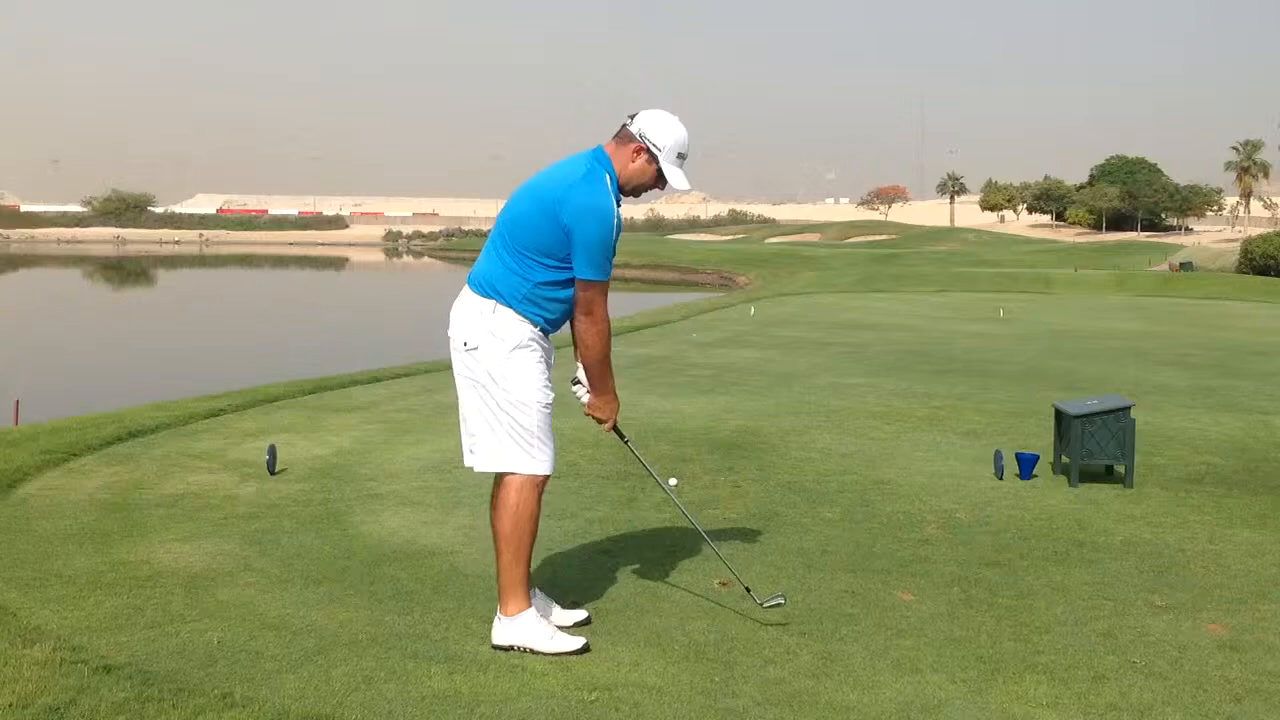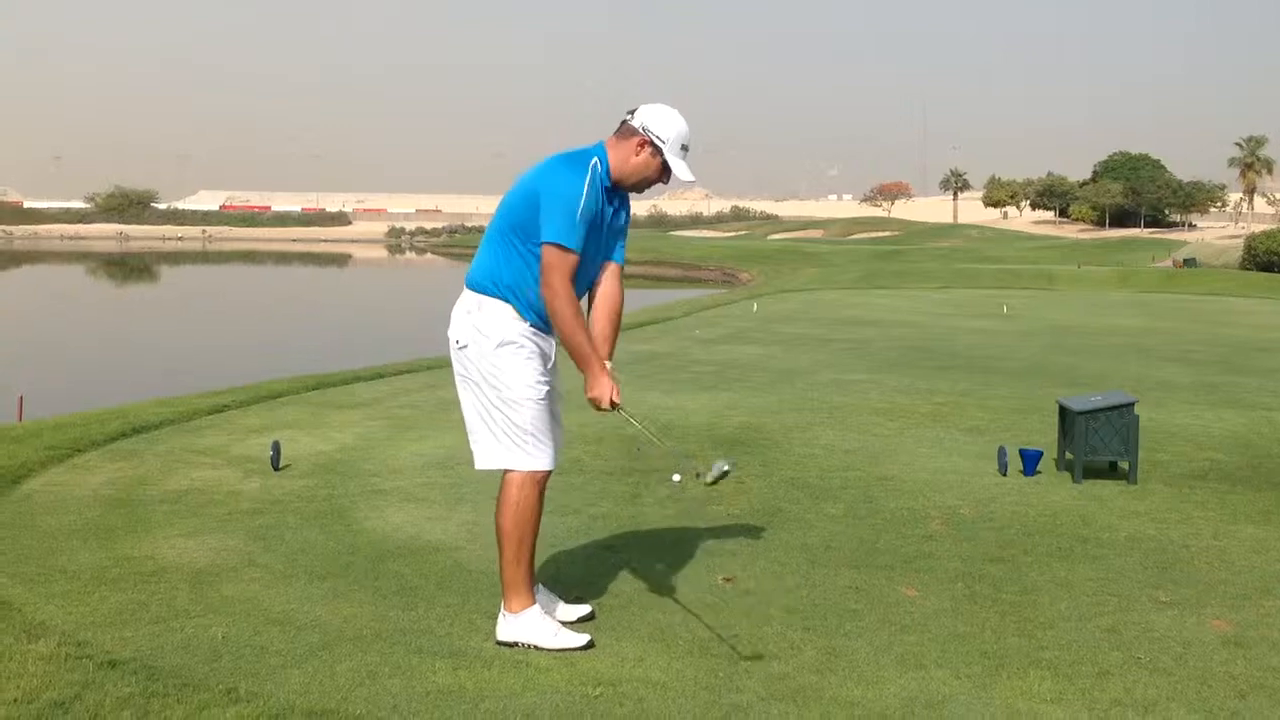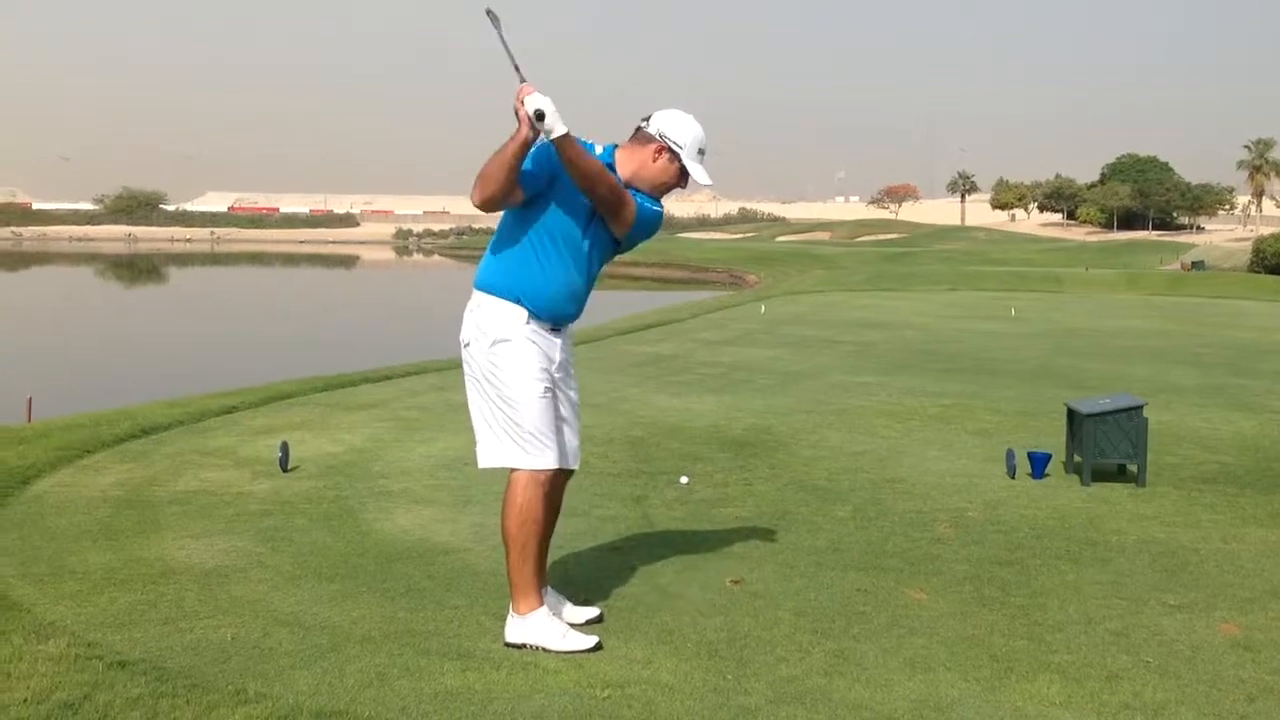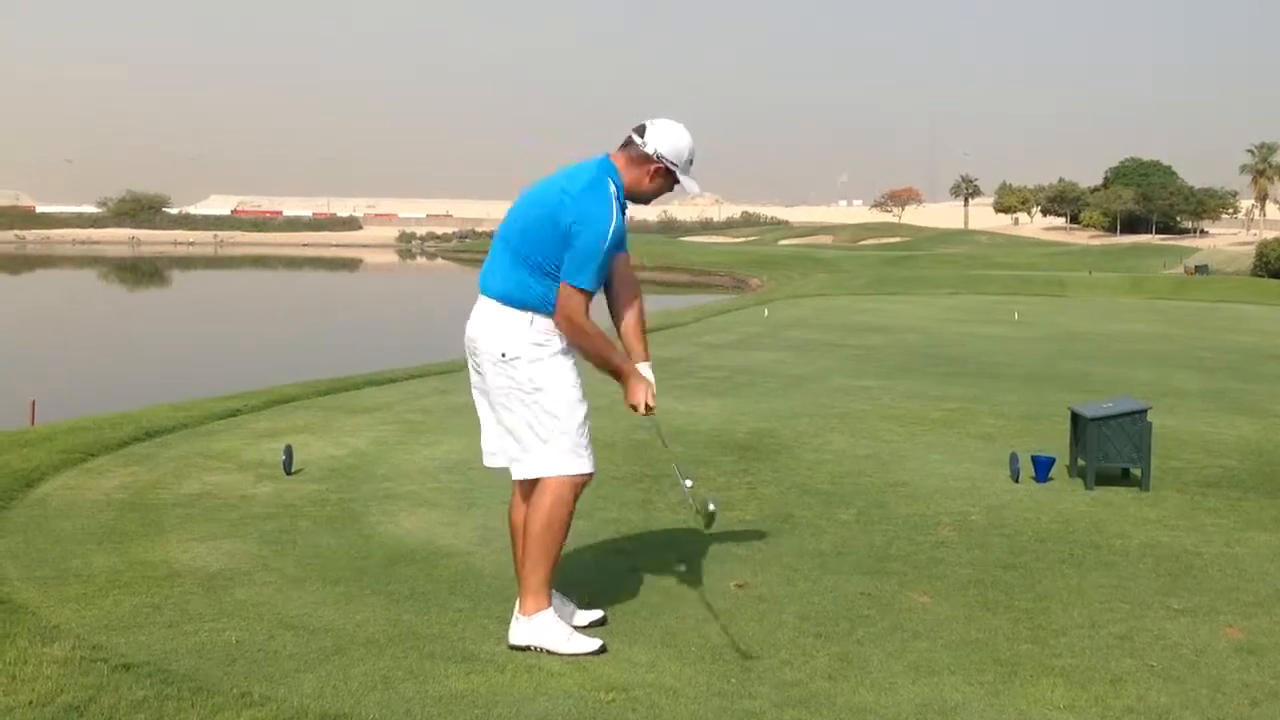
dt=0.4s
person 1, frame 1
left shoulder: (584, 175)
right shoulder: (594, 200)
left elbow: (581, 302)
right elbow: (591, 313)
left wrist: (587, 370)
right wrist: (604, 391)
left hip: (503, 327)
right hip: (501, 332)
left knee: (518, 467)
right knee: (525, 470)
left ankle: (520, 596)
right ankle: (514, 618)
person 1, frame 2
left shoulder: (613, 200)
right shoulder: (574, 177)
left elbow: (607, 289)
right elbow: (554, 286)
left wrist: (601, 366)
right wrist: (593, 373)
left hip: (522, 331)
right hip: (496, 328)
left knee: (530, 464)
right knee: (526, 467)
left ankle: (525, 592)
right ankle: (518, 614)
person 1, frame 3
left shoulder: (644, 211)
right shoulder: (551, 153)
left elbow: (601, 195)
right elbow: (484, 197)
left wrist: (561, 133)
right wrist: (526, 133)
left hip: (552, 334)
right hip: (504, 325)
left knee: (558, 466)
right knee: (533, 467)
left ankle: (536, 591)
right ankle: (526, 615)
person 1, frame 4
left shoulder: (595, 184)
right shoulder: (599, 211)
left elbow: (625, 292)
right elbow: (570, 318)
left wrist: (641, 364)
right wrist: (626, 376)
left hip: (508, 335)
right hip: (524, 336)
left knee: (535, 471)
right knee: (565, 470)
left ankle: (536, 596)
right ankle: (533, 616)
